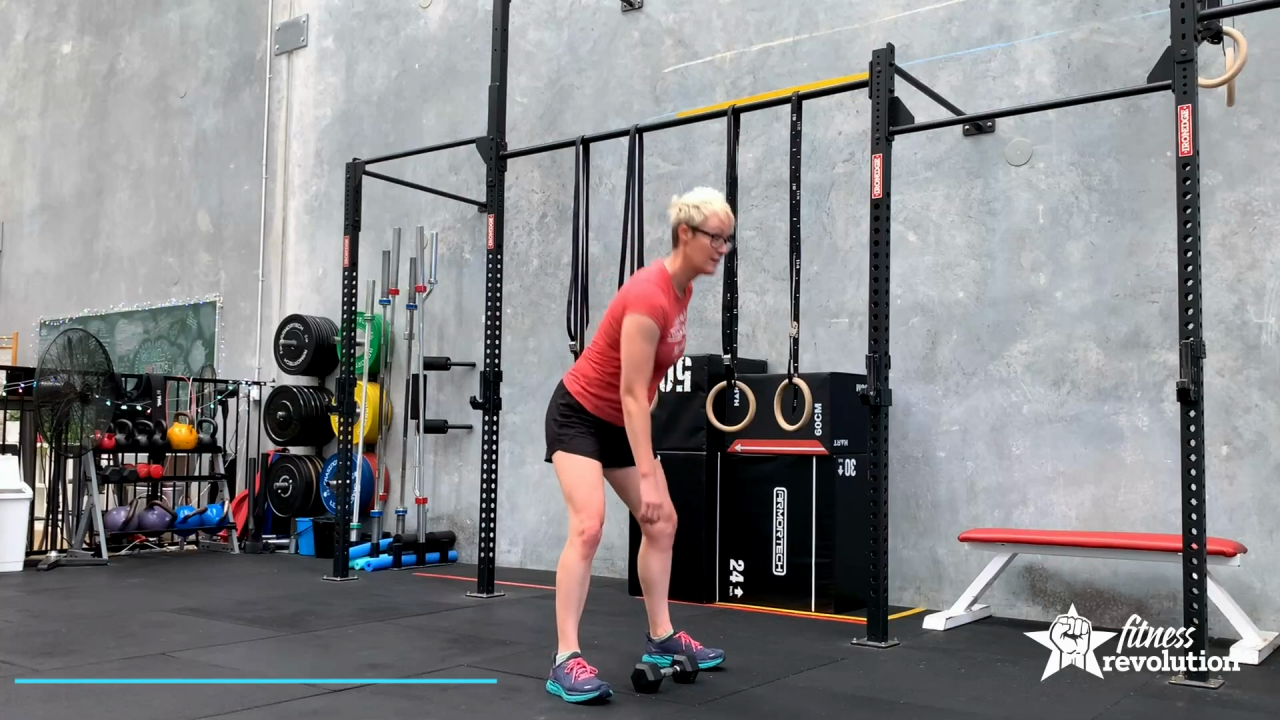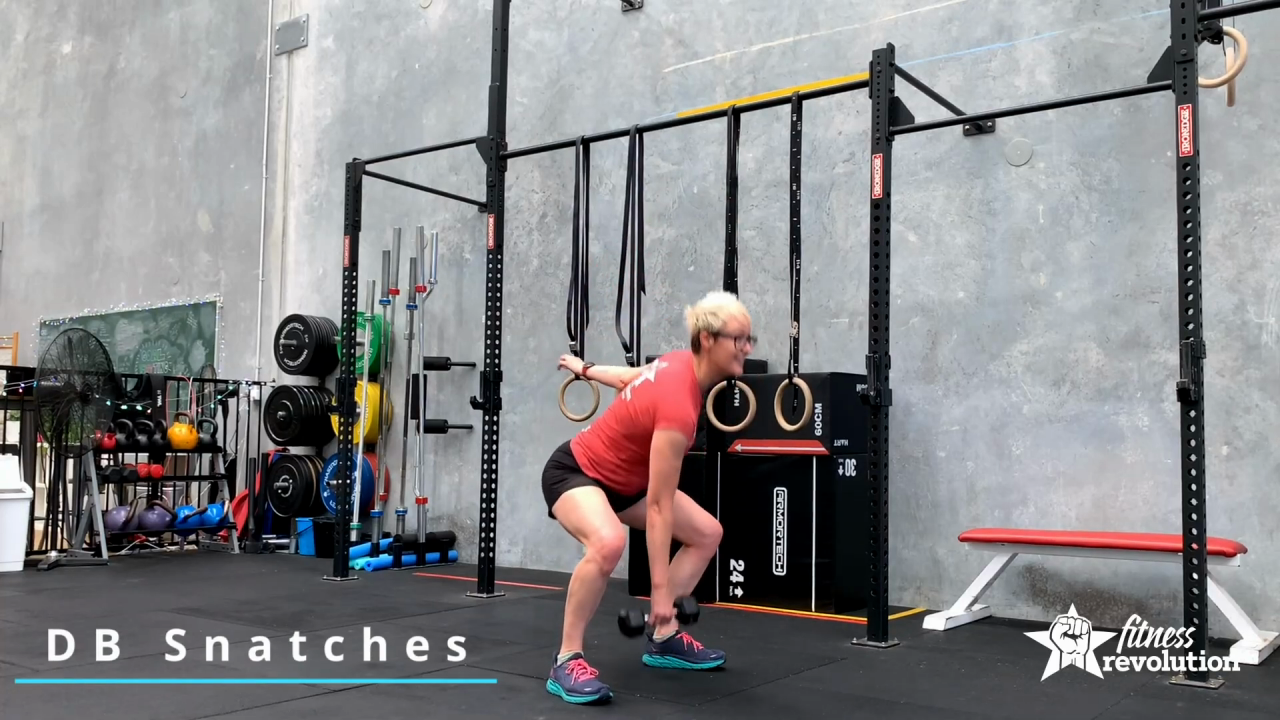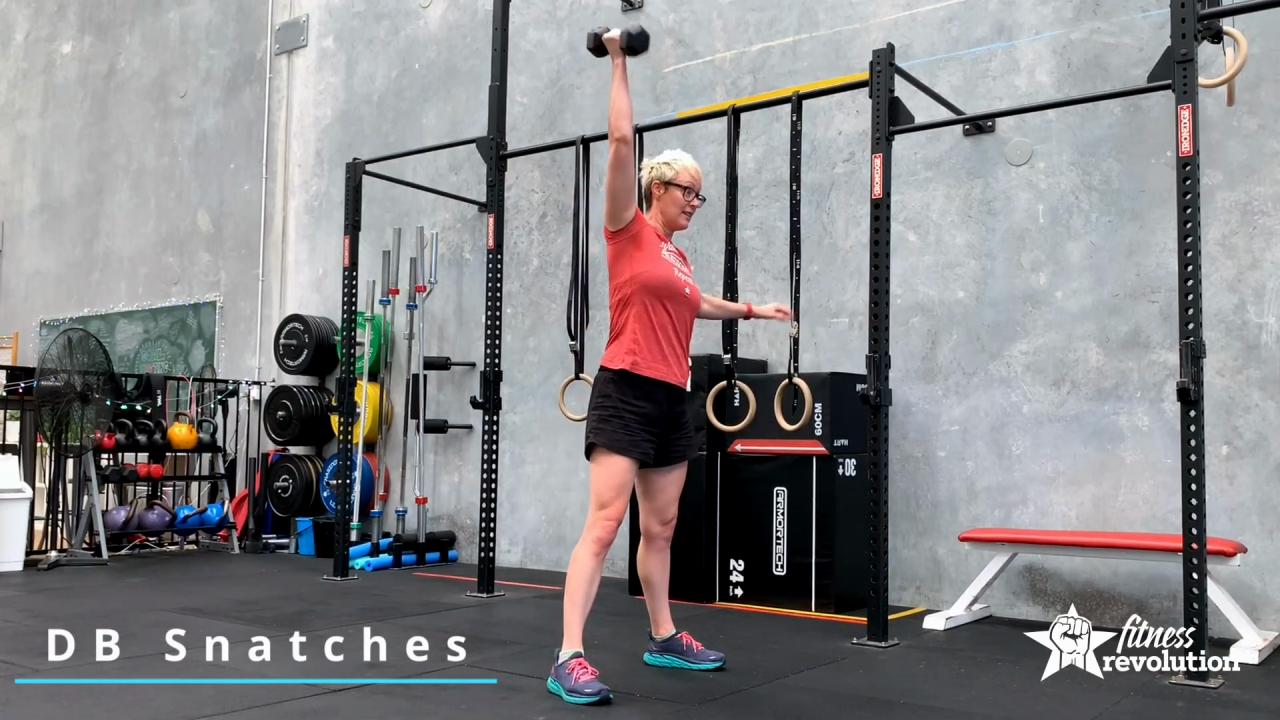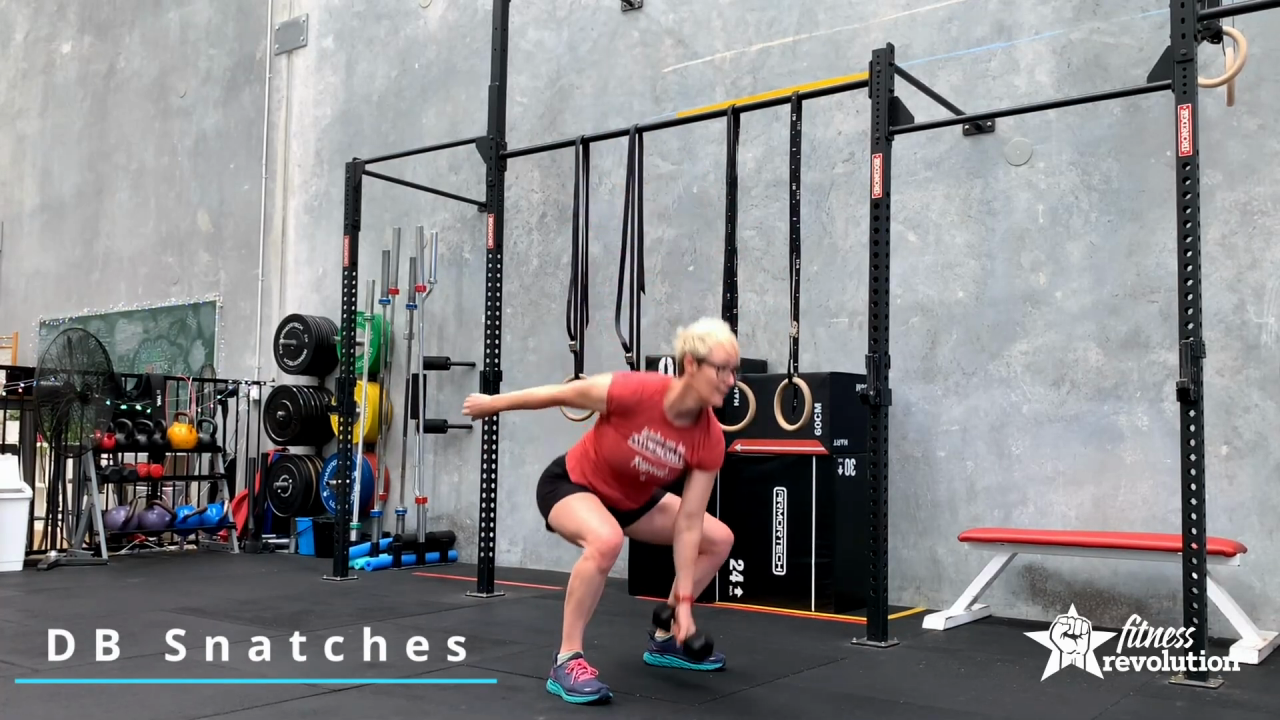
dt=1s
person 1, frame 1
left shoulder: (680, 286)
right shoulder: (650, 297)
right elbow: (633, 395)
right wrist: (648, 475)
left hip: (618, 419)
right hip: (580, 414)
left knee: (663, 522)
right knee: (588, 526)
left ankle: (662, 639)
right ankle: (566, 659)
person 1, frame 2
left shoulder: (684, 363)
right shoulder: (678, 404)
left elbow: (629, 377)
right elbow: (660, 508)
left wrist: (584, 370)
right wrist: (660, 593)
left hip: (622, 478)
right hip: (573, 473)
left knee: (707, 533)
right knee: (608, 543)
left ankle: (663, 638)
right ankle: (567, 660)
person 1, frame 3
left shoulder: (676, 256)
right shoulder: (628, 229)
left elbow: (692, 304)
right elbow: (620, 141)
left wrist: (751, 309)
right wrist: (619, 61)
left hip: (670, 399)
right hip: (626, 392)
left knee: (661, 529)
right knee: (604, 525)
left ankle: (663, 636)
right ankle: (568, 657)
person 1, frame 4
left shoulder: (711, 441)
right shoulder: (630, 392)
left elbow: (688, 525)
right elbow: (559, 394)
left wrist: (684, 603)
right wrist: (494, 402)
right hip: (570, 485)
left knee: (719, 539)
right knee: (605, 541)
left ankle: (666, 636)
right ankle: (567, 659)
